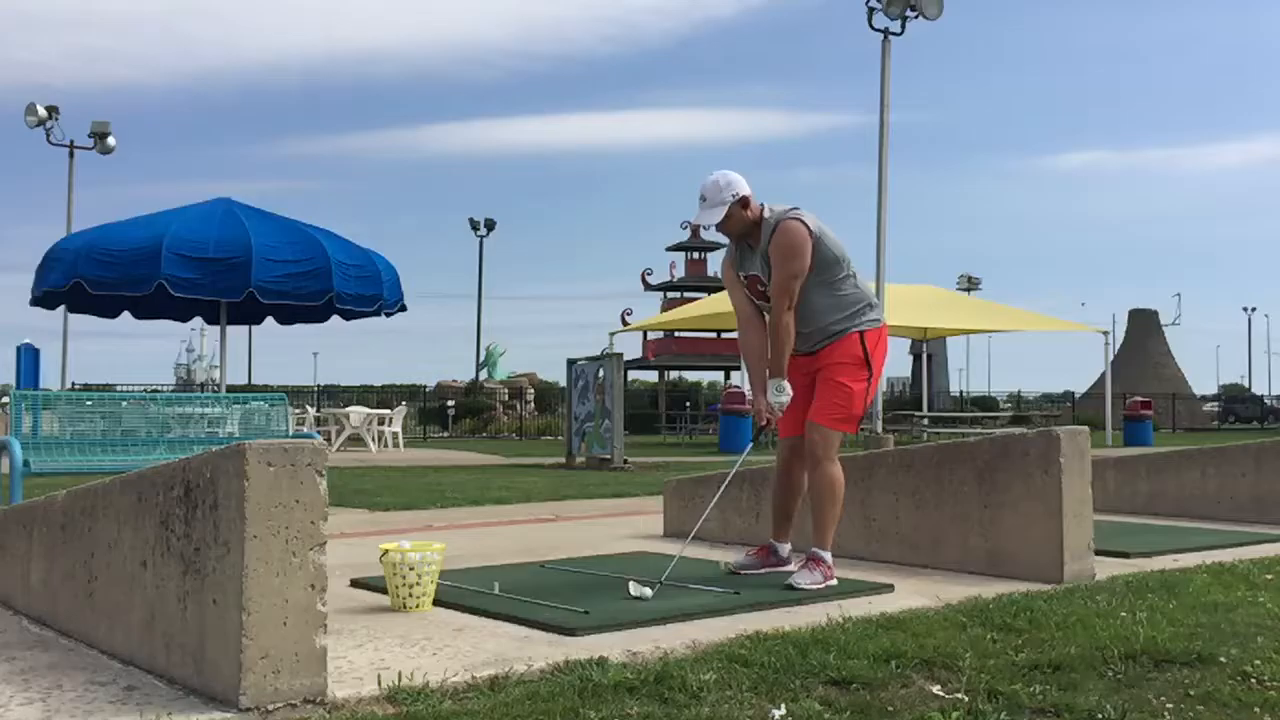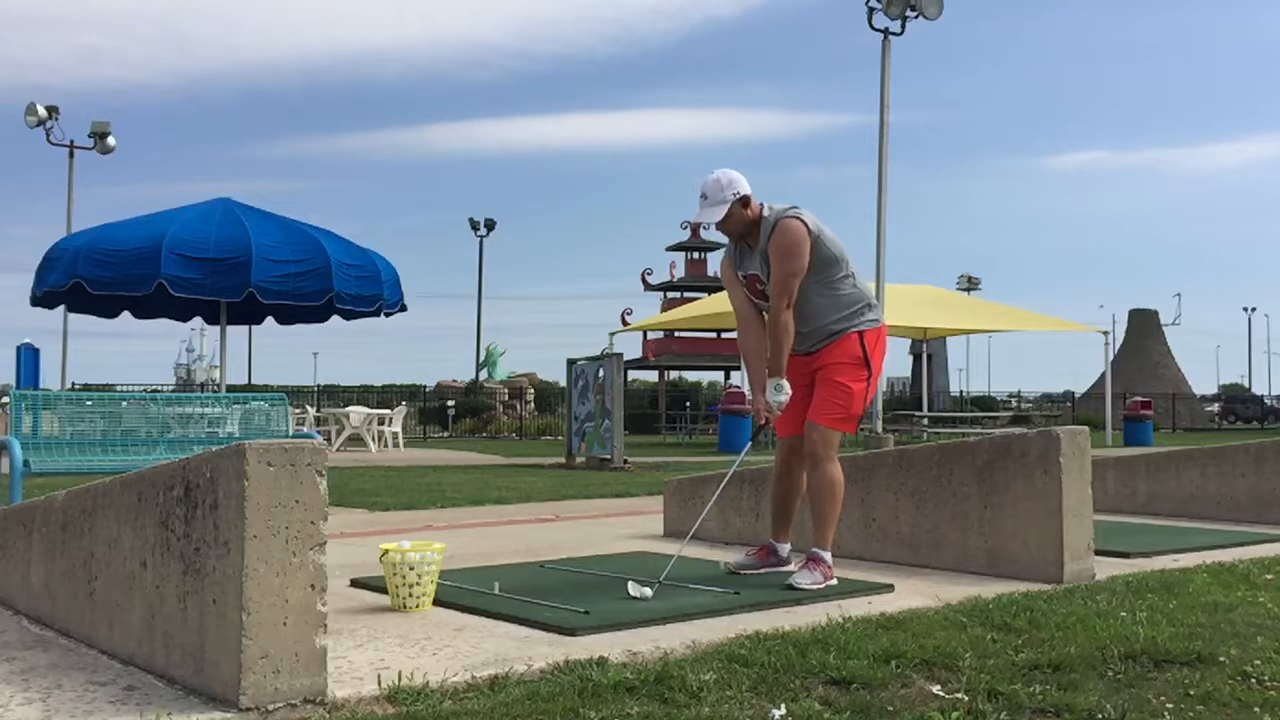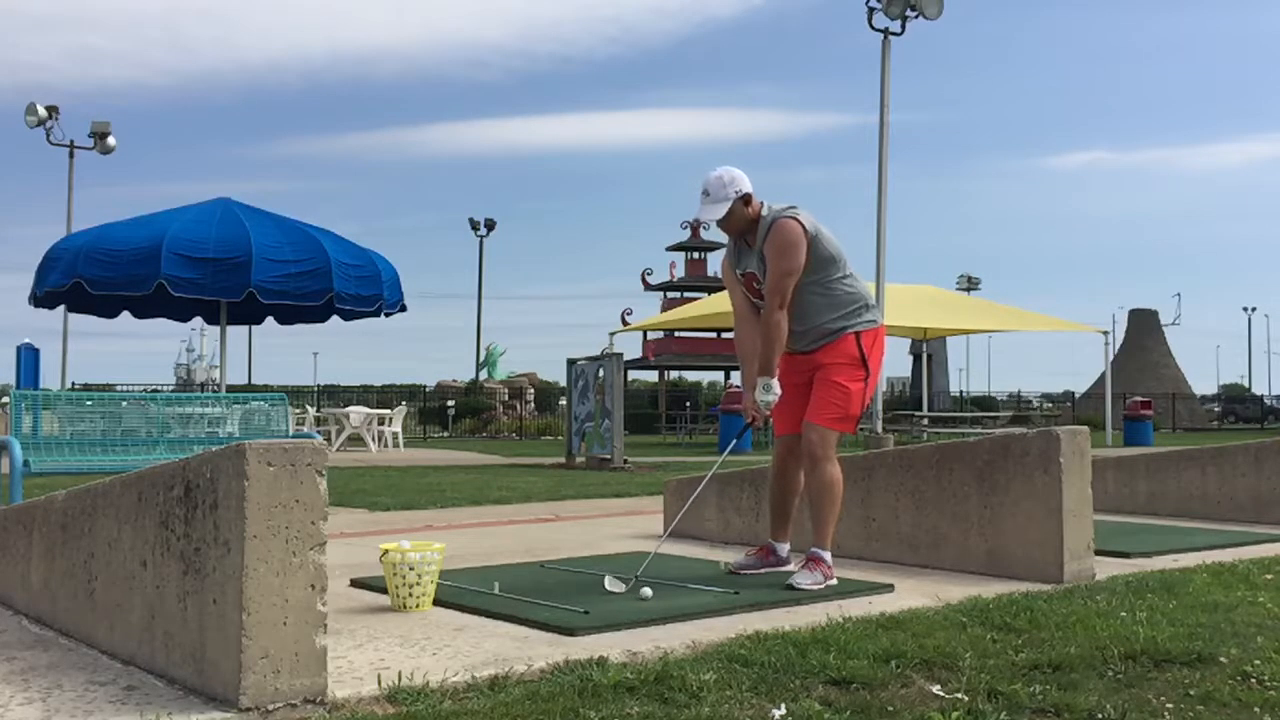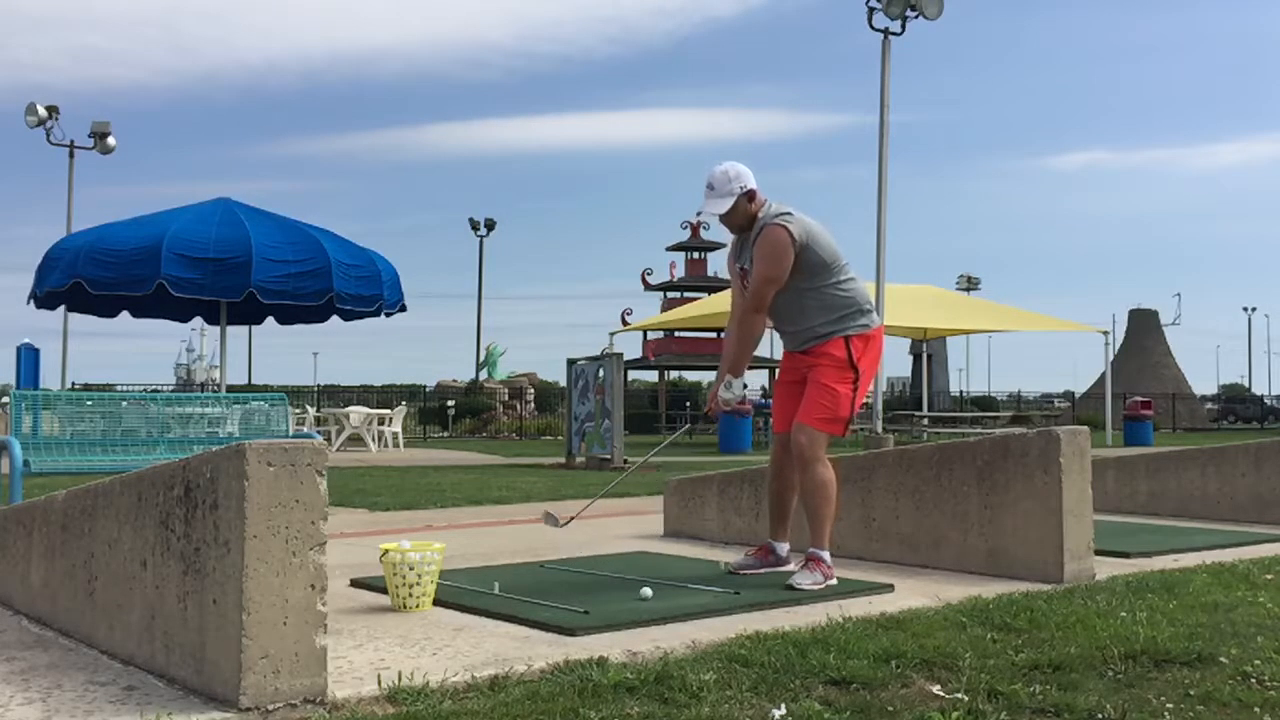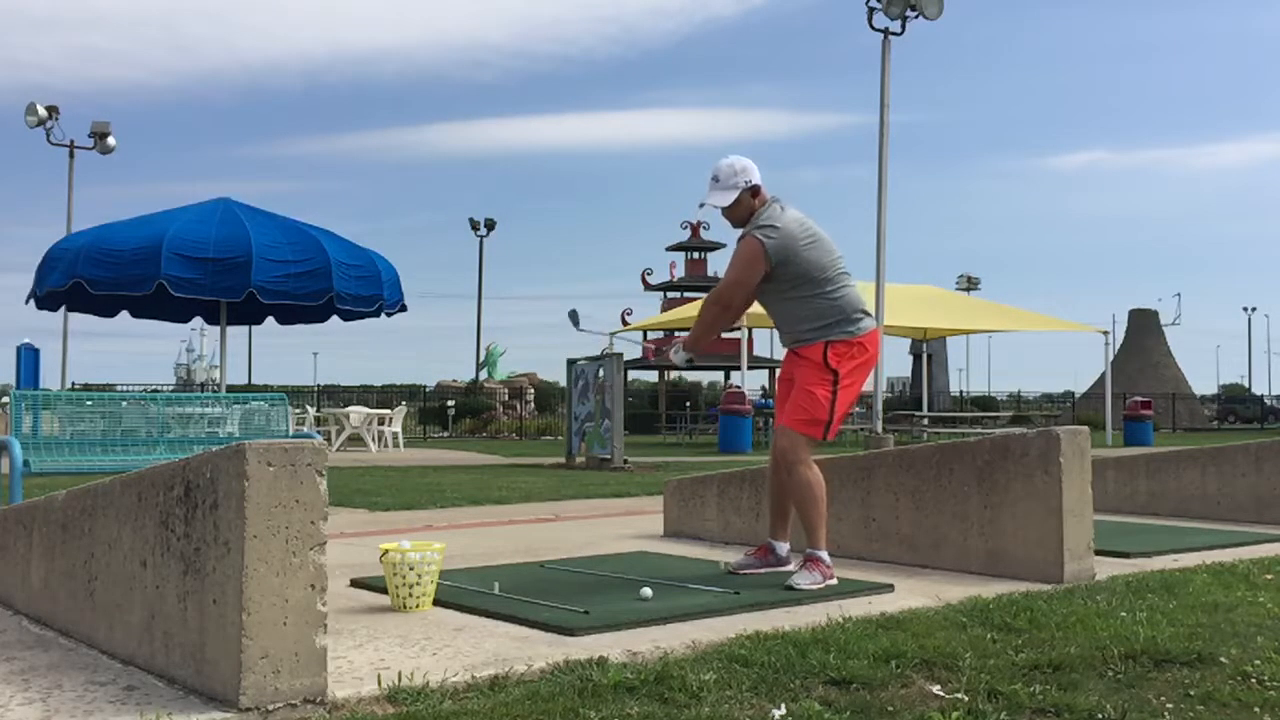
dt=1s
person 1, frame 1
left shoulder: (789, 230)
right shoulder: (733, 262)
left elbow: (782, 313)
right elbow: (750, 326)
left wrist: (778, 383)
right wrist: (759, 392)
left hip: (853, 339)
right hip: (805, 350)
left knee: (819, 447)
right knee: (790, 449)
left ankle: (822, 560)
right ankle: (778, 549)
person 1, frame 2
left shoulder: (788, 228)
right shoulder: (732, 261)
left elbow: (782, 310)
right elbow: (750, 326)
left wrist: (776, 382)
right wrist: (758, 390)
left hip: (852, 338)
right hip: (804, 350)
left knee: (819, 446)
right knee: (789, 449)
left ankle: (822, 559)
right ankle: (778, 548)
person 1, frame 3
left shoulder: (785, 228)
right shoulder: (732, 259)
left elbow: (776, 311)
right elbow: (746, 324)
left wrist: (768, 381)
right wrist: (750, 388)
left hip: (850, 340)
right hip: (801, 350)
left knee: (817, 445)
right knee: (786, 449)
left ankle: (821, 559)
right ankle: (777, 548)
person 1, frame 4
left shoulder: (777, 232)
right shoulder: (739, 249)
left elbow: (755, 313)
right elbow: (738, 317)
left wrist: (733, 380)
right wrist: (723, 378)
left hip: (847, 342)
right hip: (801, 348)
left knee: (807, 445)
right knee: (783, 446)
left ankle: (820, 559)
right ankle: (777, 548)
person 1, frame 5
left shoulder: (762, 238)
right shoulder: (774, 220)
left elbow: (721, 300)
right elbow: (738, 301)
left wrist: (686, 346)
right wrist: (700, 338)
left hip: (841, 347)
right hip: (807, 347)
left knee: (793, 448)
right knee: (781, 448)
left ankle: (819, 560)
right ankle: (777, 548)
